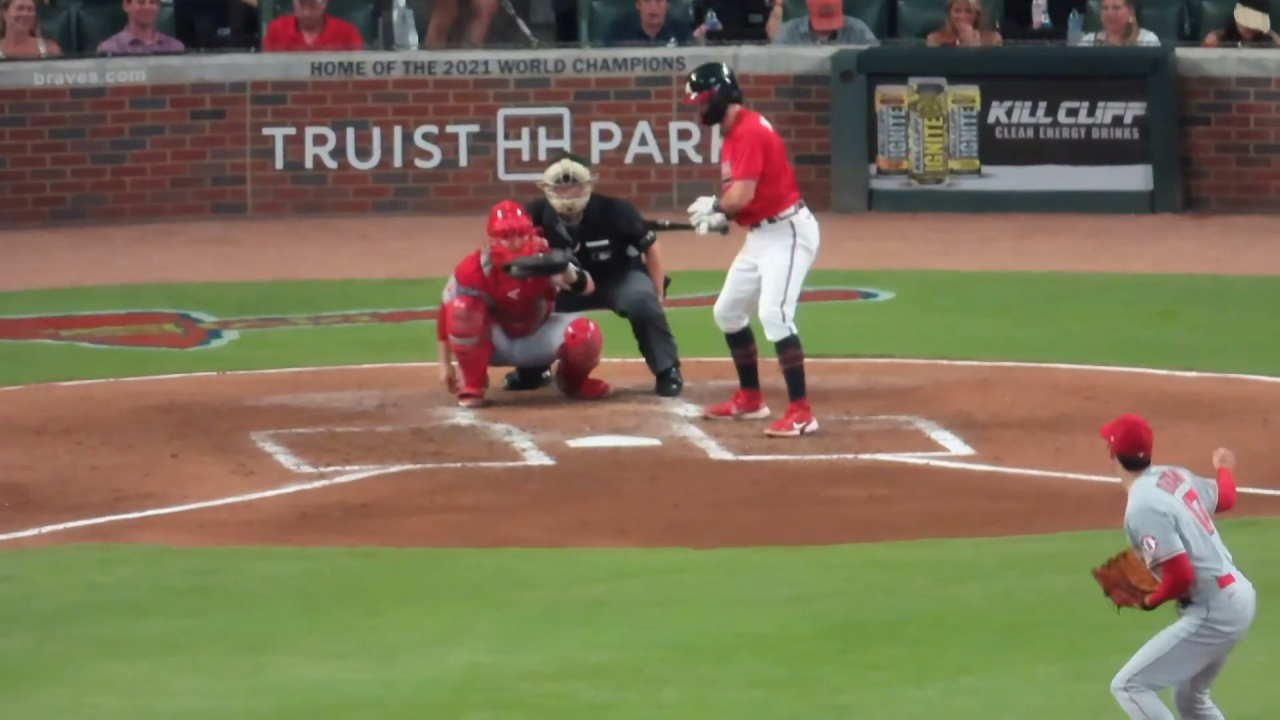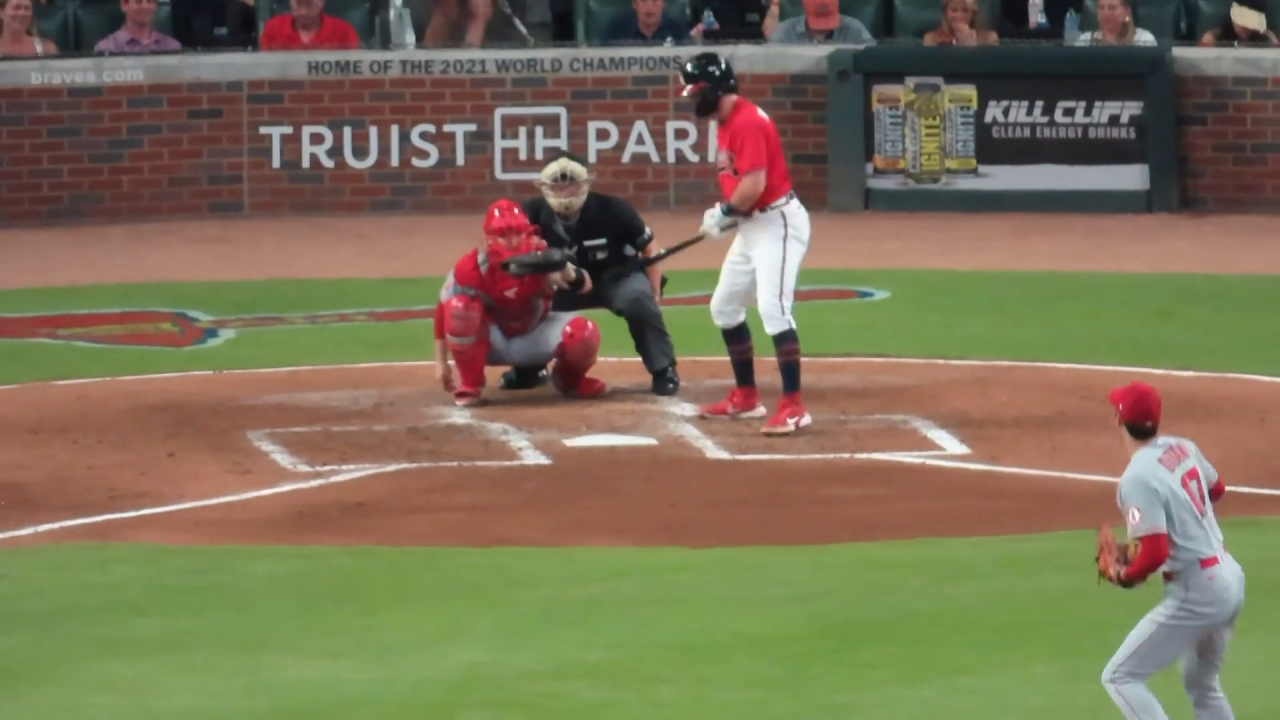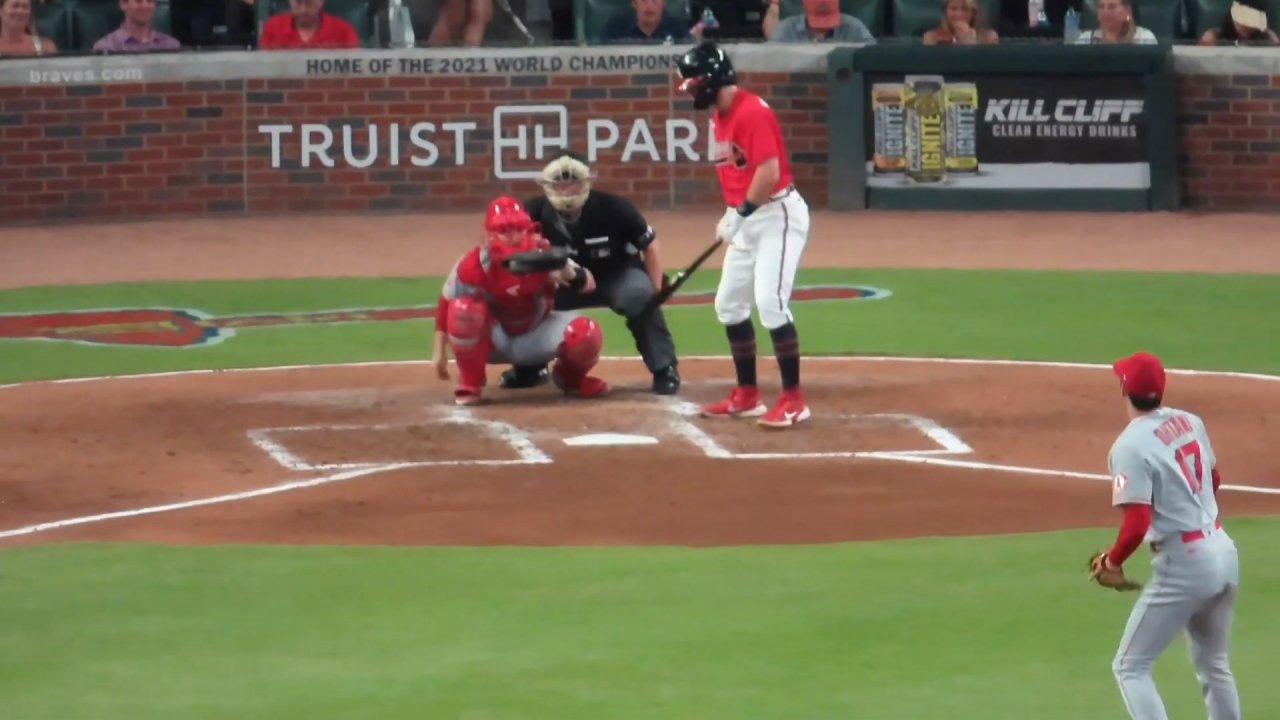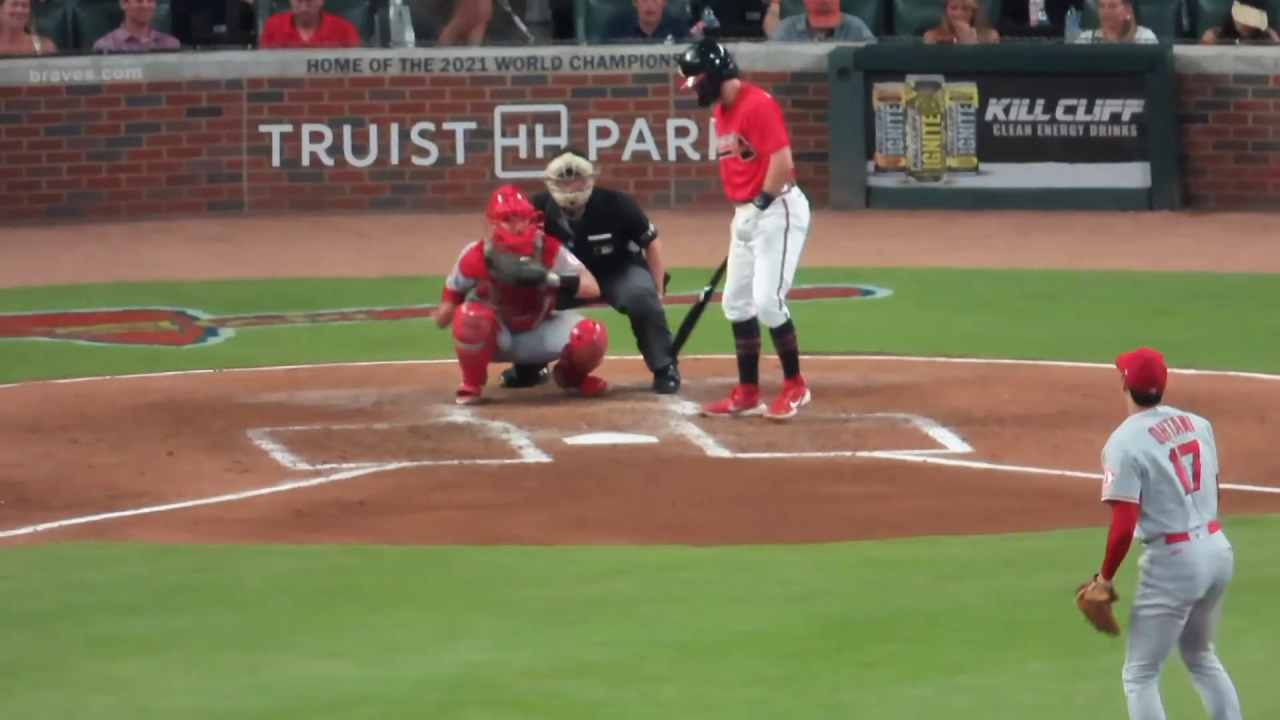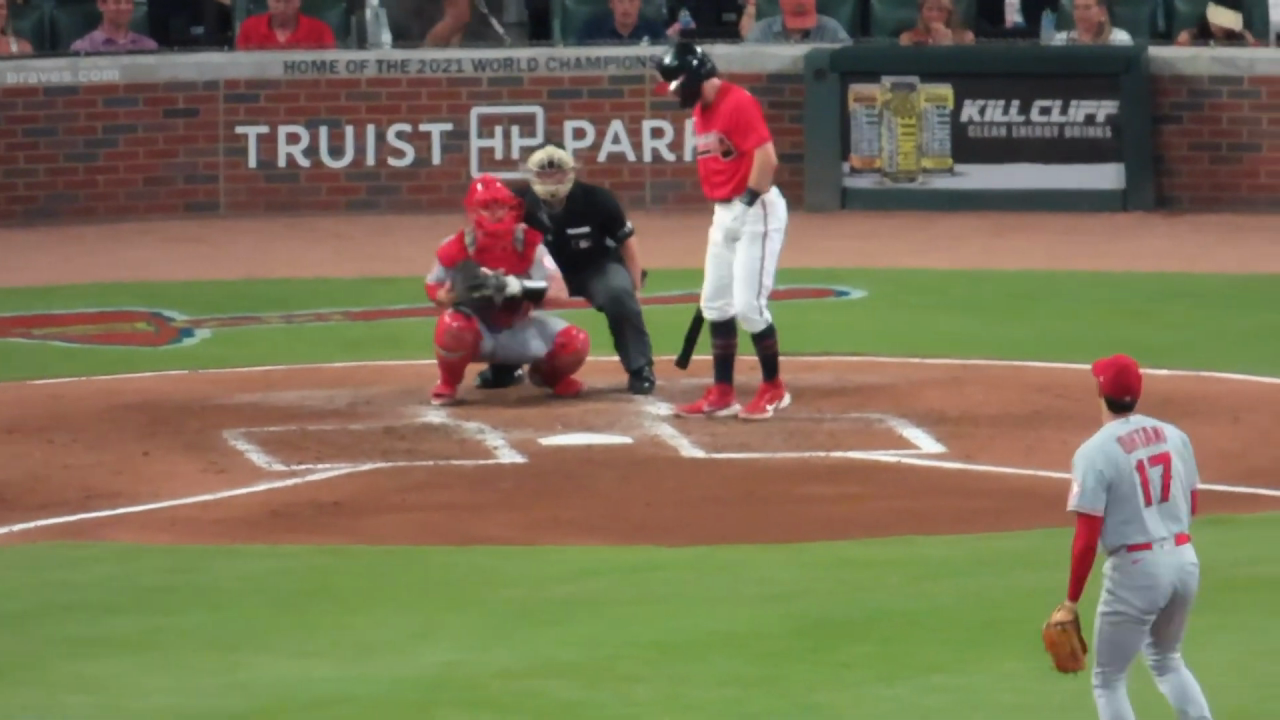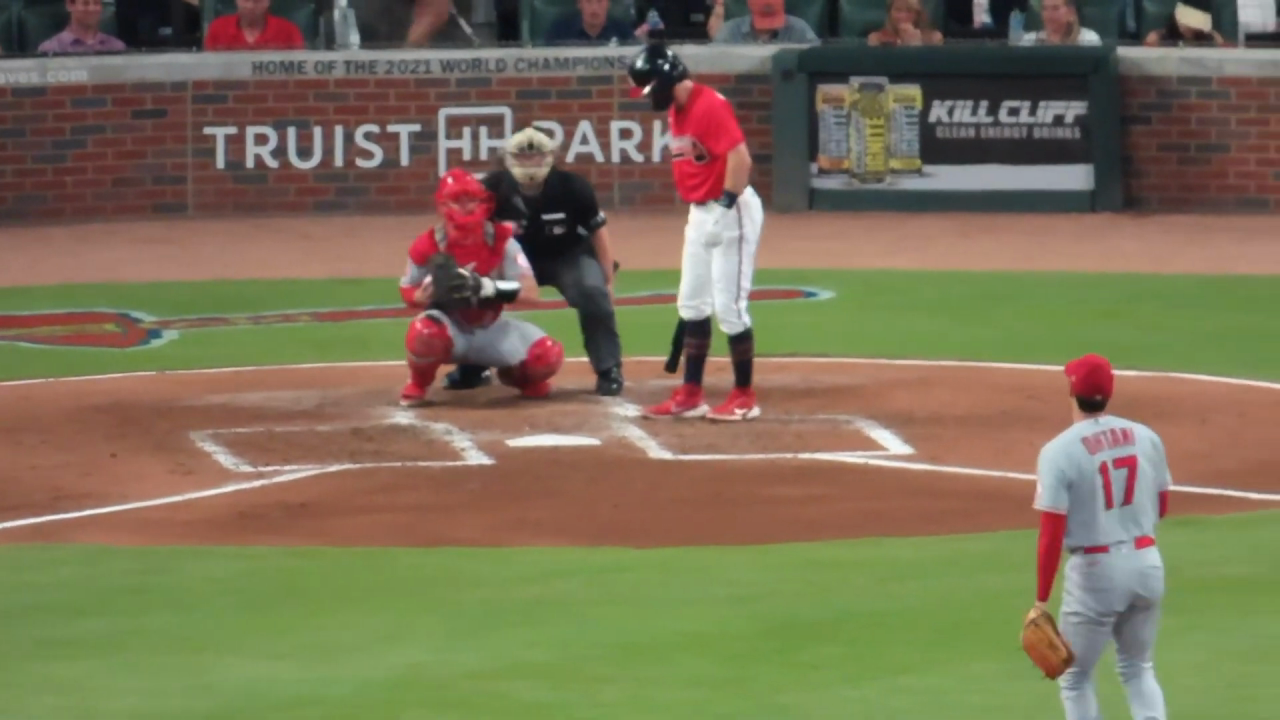
dt=0.1s
person 1, frame 1
left shoulder: (750, 131)
right shoulder: (730, 131)
left elbow: (743, 194)
left wrist: (714, 208)
right wrist: (717, 212)
left hip: (787, 231)
right hip: (759, 233)
left knee: (774, 314)
right knee: (728, 311)
left ankle: (800, 411)
right ankle: (750, 398)
person 1, frame 2
left shoulder: (747, 121)
right shoulder: (726, 121)
left elbow: (755, 184)
left wrist: (723, 211)
right wrist: (726, 211)
left hip: (779, 223)
right hip: (751, 226)
left knee: (773, 306)
right knee: (724, 307)
left ankle: (793, 405)
right ankle: (746, 397)
person 1, frame 3
left shoulder: (752, 110)
right shoulder: (721, 114)
left elbow: (771, 172)
left wrist: (739, 213)
right wrist: (734, 214)
left hip: (776, 213)
right hip: (749, 218)
left knee: (769, 301)
right knee: (729, 305)
left ankle: (793, 399)
right ankle: (746, 396)
person 1, frame 4
left shoulder: (757, 103)
right shoulder: (721, 109)
left elbow: (783, 161)
left wrist: (758, 207)
right wrist: (744, 211)
left hip: (778, 210)
right hip: (751, 212)
left knee: (767, 300)
right knee: (736, 303)
left ankle: (794, 385)
right ankle: (748, 394)
person 1, frame 5
left shoulder: (738, 102)
right shoulder: (701, 108)
left elbow: (767, 157)
left wrist: (745, 206)
right wrist: (729, 210)
left hip: (756, 209)
right hip: (726, 211)
left knee: (750, 304)
right knee: (716, 304)
left ankle: (773, 389)
right ankle: (722, 395)
person 1, frame 6
left shoulder: (710, 105)
right shoulder: (676, 109)
left elbow: (740, 159)
left wrist: (723, 210)
right wrist: (705, 213)
left hip: (731, 212)
right hip: (701, 213)
left knee: (728, 307)
right knee: (692, 303)
left ankle: (744, 396)
right ankle: (690, 396)
person 2, frame 1
left shoulder: (1142, 507)
right shoulder: (1177, 475)
left elbow: (1181, 577)
right elbow: (1225, 502)
left wrist: (1151, 601)
right wrist: (1224, 468)
left hip: (1213, 611)
right hip: (1240, 596)
left knee: (1130, 687)
person 2, frame 2
left shoulder: (1137, 478)
right shoulder: (1183, 448)
left elbow: (1156, 552)
right elbow: (1217, 489)
left wrist: (1125, 575)
left hip: (1197, 593)
right hip: (1229, 581)
left knee: (1120, 676)
right knee: (1202, 685)
person 2, frame 3
left shoulder: (1130, 446)
right shoulder: (1190, 422)
left elbow: (1136, 526)
left wrist: (1112, 560)
left hip: (1184, 563)
right hip: (1223, 552)
left knee: (1130, 667)
right knee: (1214, 664)
person 2, frame 4
left shoulder: (1123, 443)
right shoulder: (1197, 423)
left elbow: (1124, 525)
left wrist: (1105, 575)
left hip: (1171, 565)
right hip: (1217, 552)
left knee: (1140, 675)
right knee: (1200, 658)
person 2, frame 5
left shoulder: (1094, 452)
right shoulder: (1175, 436)
left elbow: (1088, 534)
right elbow: (1191, 504)
left wrist: (1071, 601)
left hip: (1134, 570)
right hip: (1184, 562)
left knee: (1107, 679)
right knee: (1166, 660)
person 2, frame 6
left shoulder: (1058, 451)
right shoulder: (1147, 437)
left elbow: (1052, 533)
right elbow: (1161, 507)
left wrist: (1041, 601)
left hip: (1095, 573)
right hip: (1147, 565)
left knee: (1076, 681)
right knee: (1136, 669)
person 3, frame 1
left shoulder: (616, 211)
right shoulder: (536, 214)
left elbow: (650, 249)
left wrist: (658, 296)
left hip: (620, 276)
left knee: (641, 302)
left ankle: (667, 371)
right ankle: (533, 369)
person 3, frame 2
left shoulder: (613, 210)
right shoulder: (533, 214)
left elbow: (647, 247)
left wrist: (655, 295)
left hip: (617, 275)
left knee: (638, 301)
left ankle: (664, 370)
right ankle: (529, 368)
person 3, frame 3
left shoulder: (614, 208)
right shoulder: (535, 212)
left elbow: (649, 246)
left wrist: (657, 292)
left hip: (619, 272)
left knee: (640, 299)
left ankle: (664, 369)
right ankle: (530, 367)
person 3, frame 4
left shoulder: (617, 205)
right shoulder: (537, 209)
left elbow: (650, 244)
left wrist: (658, 291)
left hip: (621, 270)
left knee: (642, 298)
left ankle: (665, 368)
right ankle: (530, 367)
person 3, frame 5
left shoulder: (597, 200)
right shoulder: (518, 202)
left elbow: (626, 241)
left wrist: (636, 288)
left hip: (598, 266)
left knee: (619, 296)
left ankle: (640, 370)
right ankle: (505, 369)
person 3, frame 6
left shoulder: (572, 186)
right shoulder: (493, 187)
left elbow: (598, 230)
left wrist: (608, 280)
left hip: (570, 254)
left knee: (592, 293)
left ankle: (609, 369)
right ankle: (473, 368)
person 4, frame 1
right shoulder: (472, 269)
left elbow: (587, 286)
right elbow: (447, 312)
left wrist: (569, 276)
right wrist: (445, 363)
left hip: (538, 339)
right hip: (494, 343)
left knee: (587, 335)
right knee: (461, 309)
left ankle: (572, 380)
right ankle: (473, 385)
person 4, frame 2
right shoulder: (469, 268)
left elbow: (586, 285)
right elbow: (444, 311)
left wrist: (568, 274)
right wrist: (440, 361)
left hip: (535, 338)
right hip: (491, 342)
left knee: (585, 334)
right knee: (458, 308)
left ankle: (569, 379)
right ankle: (470, 384)
person 4, frame 3
right shoulder: (471, 264)
left elbow: (587, 284)
right elbow: (446, 305)
left wrist: (567, 275)
right wrist: (439, 351)
left hip: (536, 336)
right hip: (493, 338)
left knee: (586, 333)
right knee: (462, 311)
left ankle: (569, 378)
right ankle: (471, 383)
person 4, frame 4
left shoulder: (548, 249)
right shoulder: (475, 257)
left elbow: (592, 287)
right elbow: (452, 293)
left wrist: (550, 278)
right wrist: (446, 311)
left hip: (539, 334)
right hip: (495, 337)
left knee: (591, 336)
right knee: (469, 315)
left ankle: (571, 377)
right ankle: (472, 383)
person 4, frame 5
left shoulder: (529, 244)
right shoulder: (455, 249)
left elbow: (560, 294)
right elbow: (433, 288)
left wrist: (514, 287)
right wrist: (447, 295)
left hip: (518, 331)
right hip: (476, 332)
left knee: (576, 343)
right knee: (453, 326)
left ankle: (546, 374)
right ankle: (448, 383)
person 4, frame 6
left shoulder: (501, 239)
right shoulder: (426, 246)
left elbow: (530, 290)
right elbow: (409, 293)
left wrist: (488, 287)
right wrist: (426, 293)
left hip: (491, 331)
right hip: (448, 333)
left knee: (549, 356)
right knee: (424, 333)
left ankle: (516, 375)
right ankle: (418, 384)
